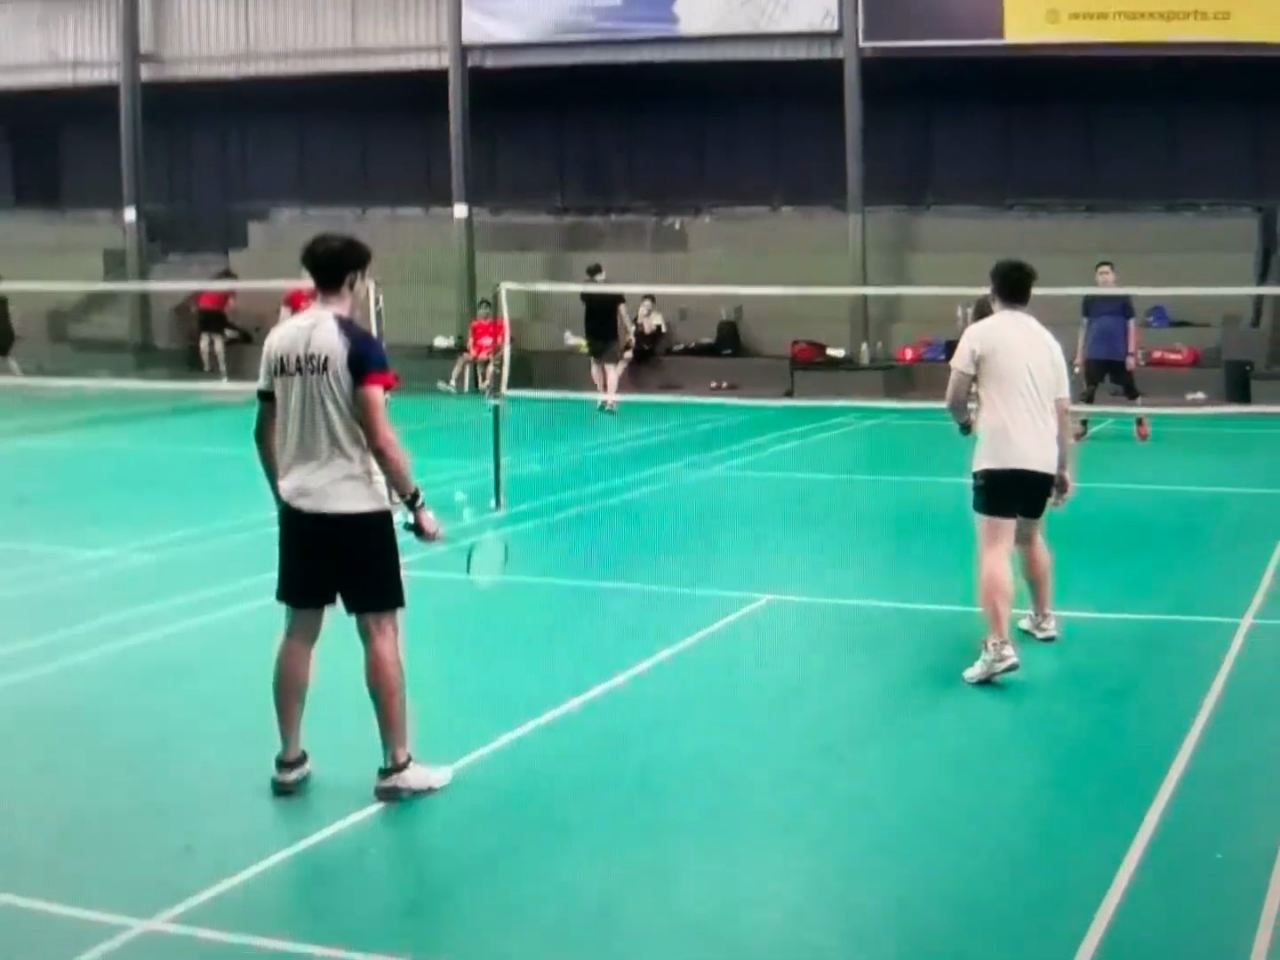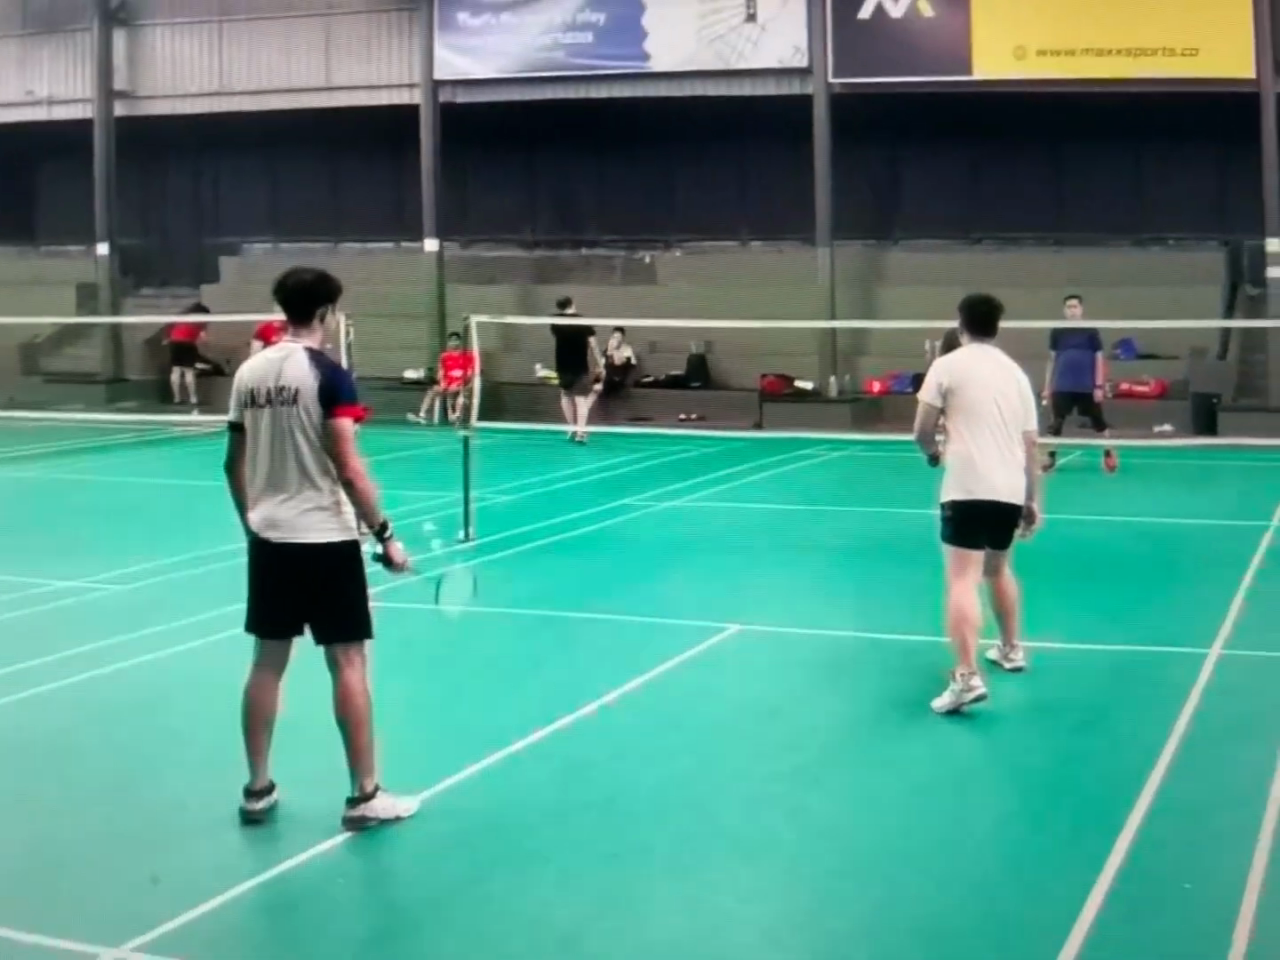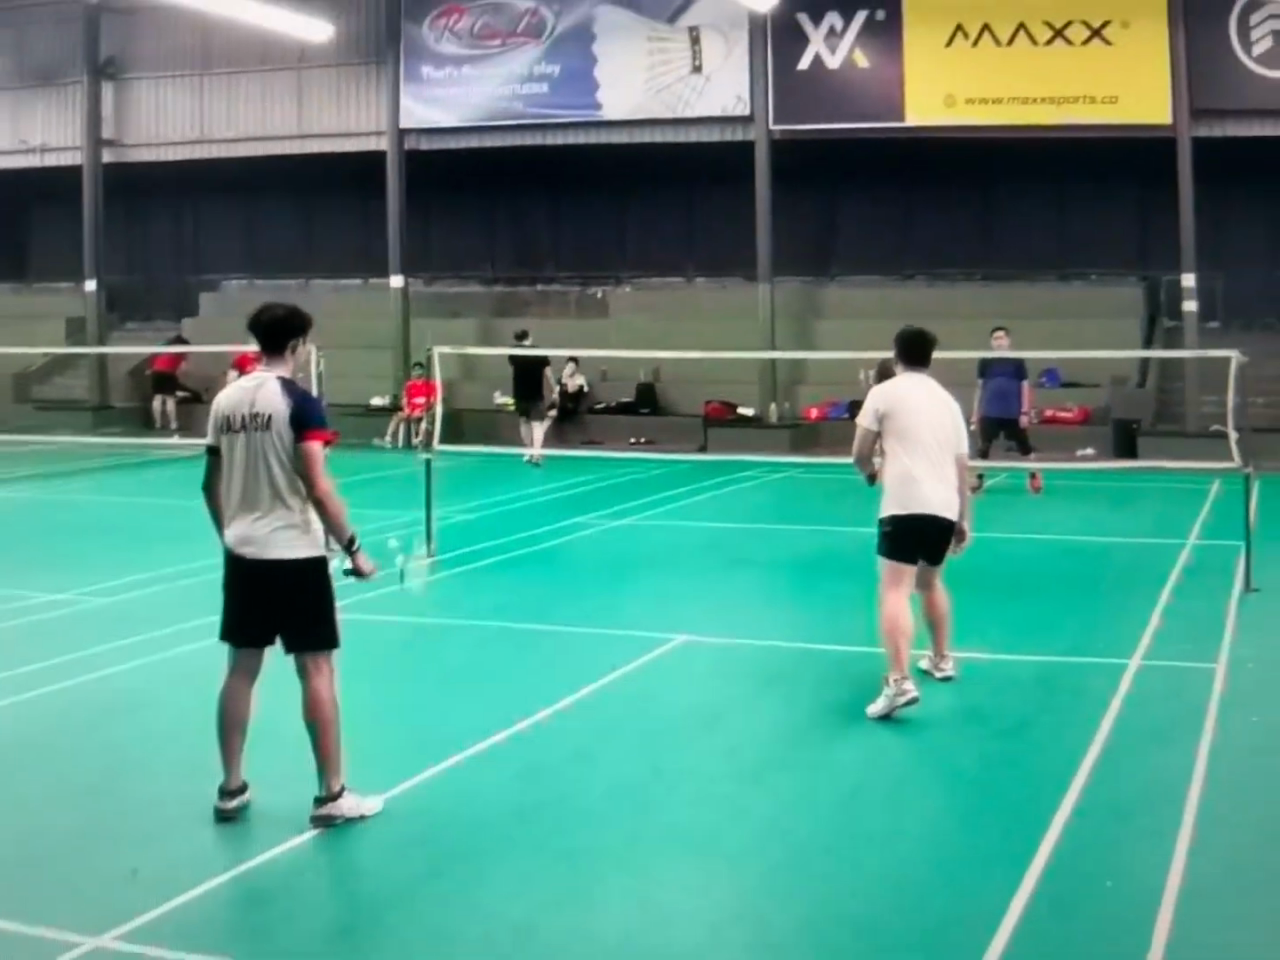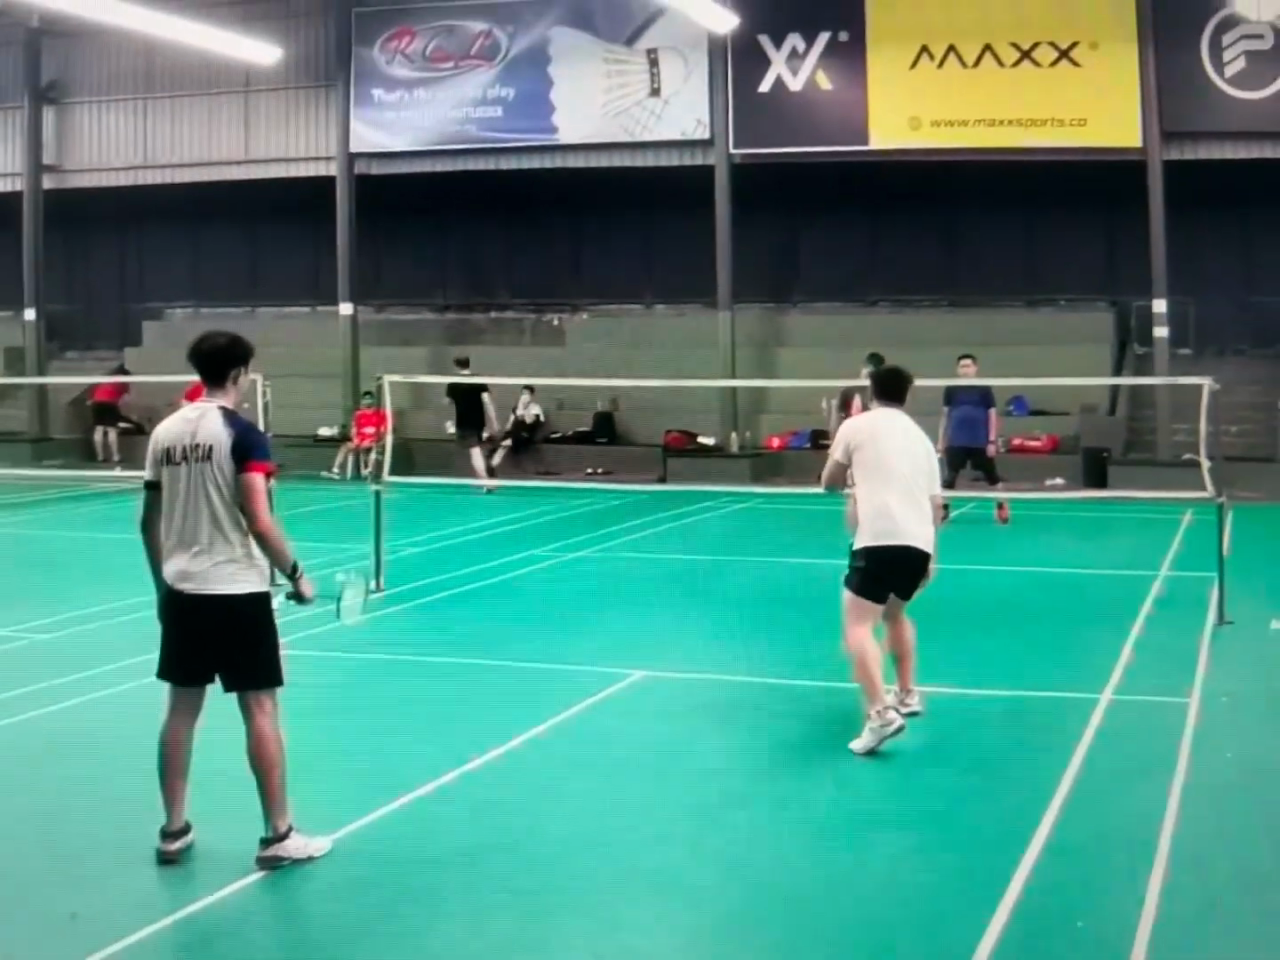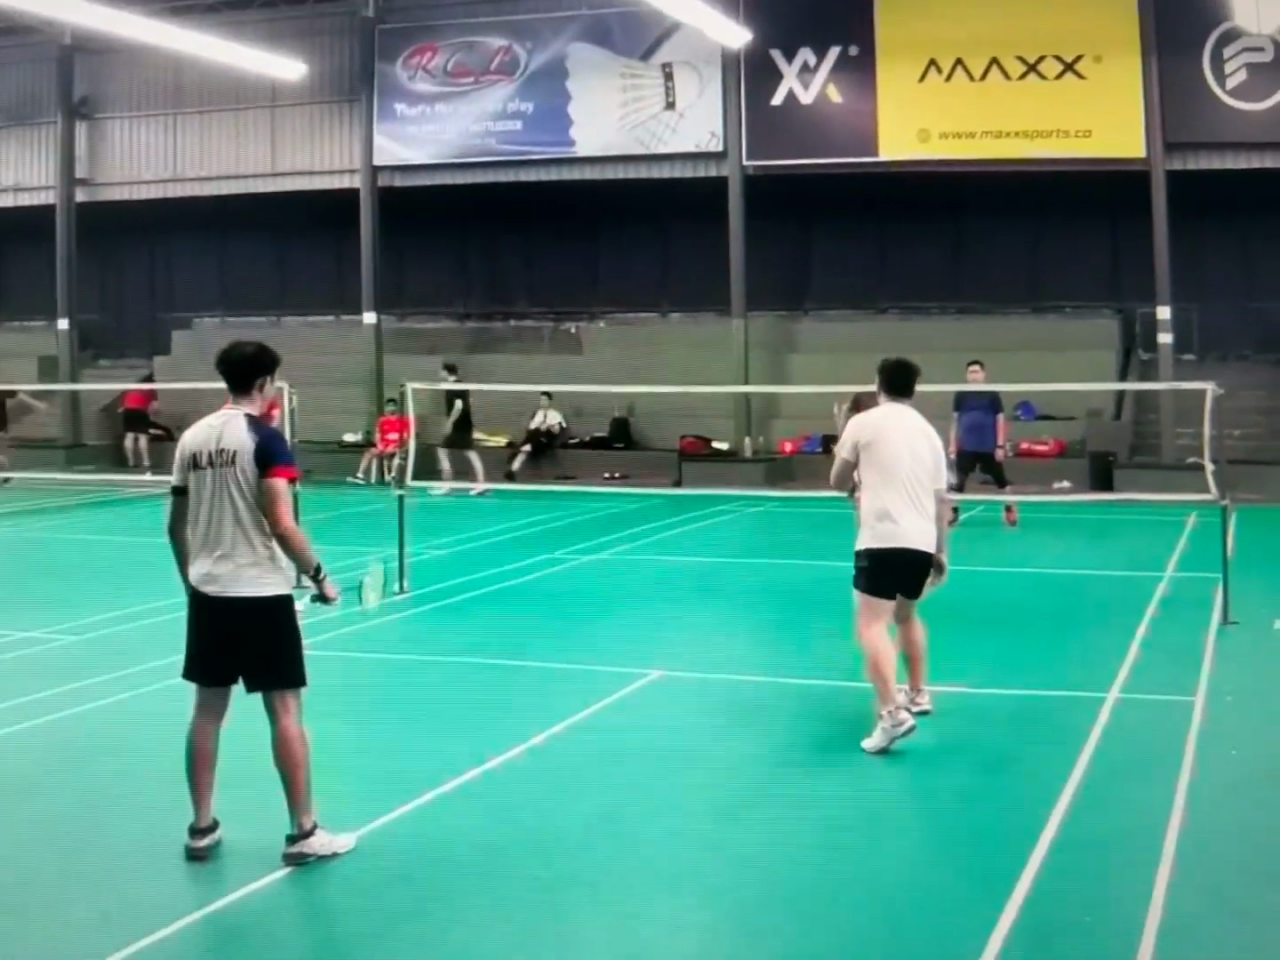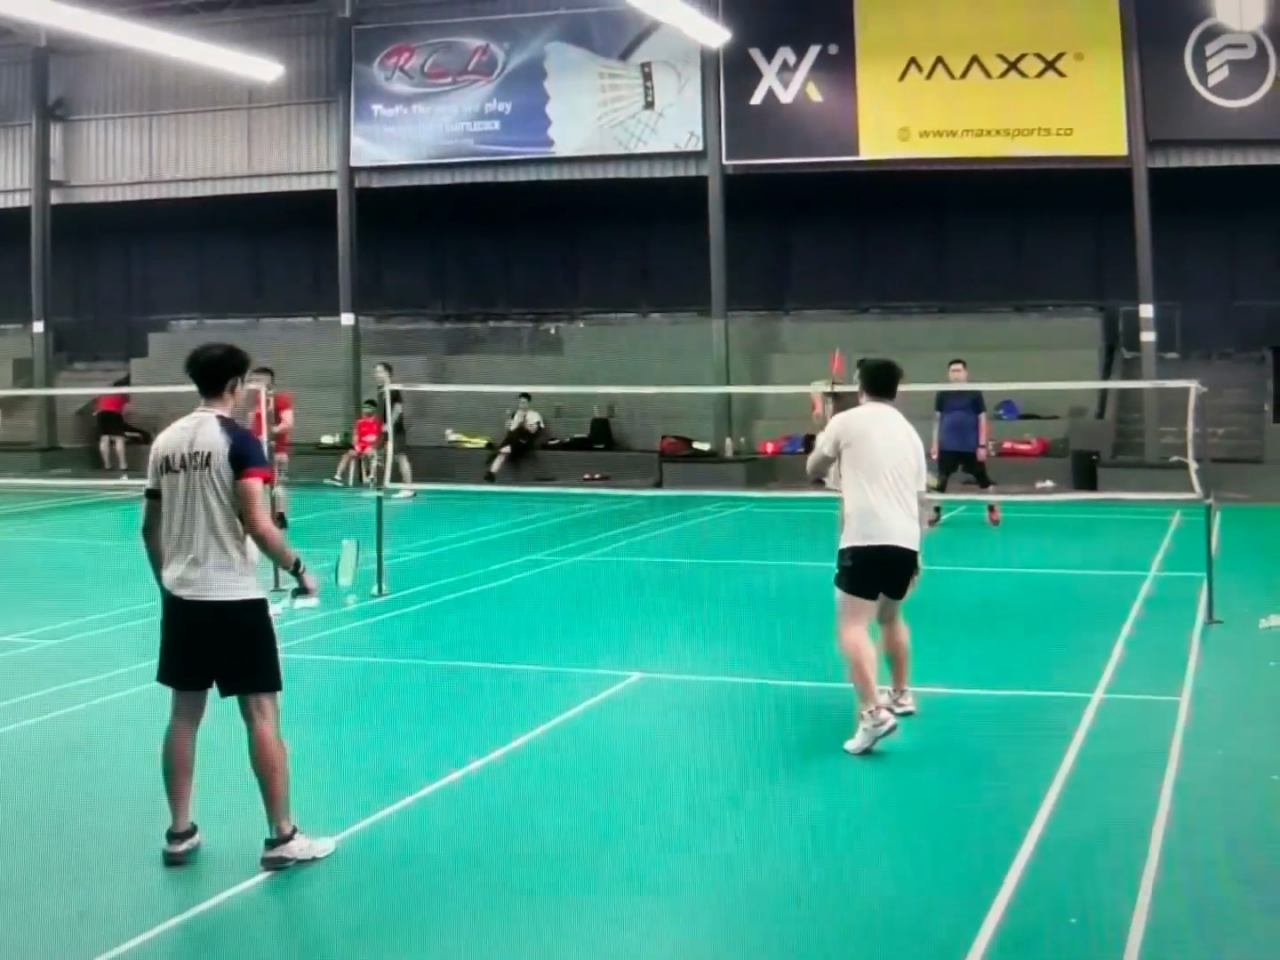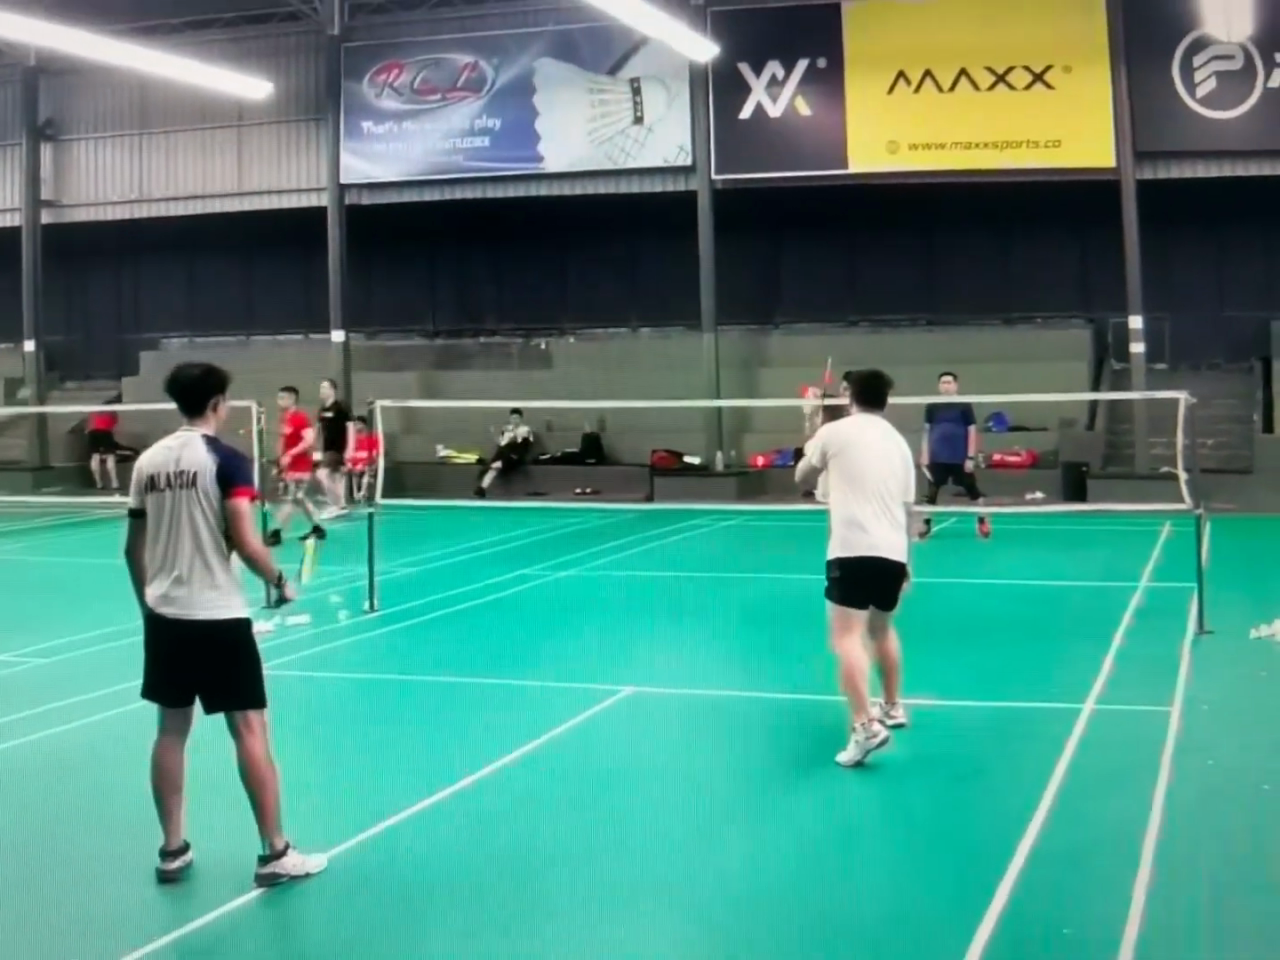
dt=0.5s
person 1, frame 1
left shoulder: (278, 340)
right shoulder: (357, 343)
left elbow: (264, 433)
right elbow: (379, 439)
right wrist: (416, 504)
left hip: (300, 507)
right hip: (356, 508)
left knee: (299, 631)
right knee: (380, 633)
left ankle: (289, 759)
right ankle: (397, 767)
person 1, frame 2
left shoulder: (249, 372)
right shoulder: (328, 374)
left elbow: (234, 464)
right elbow: (349, 471)
right wrist: (385, 535)
left hip: (270, 538)
right hip: (325, 539)
left knee: (267, 662)
right knee: (348, 665)
left ankle: (257, 789)
right ankle: (365, 796)
person 1, frame 3
left shoulder: (225, 399)
right shoulder: (299, 402)
left elbow: (211, 485)
right elbow: (319, 490)
right wrist: (353, 548)
left hip: (244, 554)
right hip: (295, 555)
left knee: (241, 669)
right knee: (316, 671)
left ankle: (231, 789)
right ankle: (332, 795)
person 1, frame 4
left shoulder: (164, 431)
right shoulder: (241, 432)
left elbow: (149, 523)
right elbow: (259, 523)
left wrist: (163, 585)
right wrist: (296, 576)
left hip: (183, 591)
right hip: (237, 591)
left knee: (181, 710)
right knee: (260, 711)
left ankle: (173, 831)
right ankle: (279, 837)
person 1, frame 5
left shoulder: (192, 438)
right shoulder: (265, 439)
left elbow: (177, 527)
right elbow: (282, 526)
right wrist: (320, 577)
left hip: (209, 593)
right hip: (261, 594)
left knee: (208, 710)
right knee: (285, 711)
left ankle: (201, 828)
right ankle: (304, 833)
person 1, frame 6
left shoulder: (165, 440)
right shoulder: (239, 440)
left elbow: (150, 530)
right elbow: (259, 527)
right wrist: (299, 570)
left hip: (182, 596)
right hip: (234, 598)
left knee: (184, 713)
right knee: (261, 714)
left ankle: (180, 833)
right ankle: (283, 838)
person 1, frame 7
left shoulder: (147, 461)
right shoulder: (225, 459)
left elbow: (133, 549)
right elbow: (247, 545)
right wrist: (280, 581)
left hip: (165, 615)
right hip: (219, 617)
left knee: (171, 730)
right knee: (250, 730)
left ankle: (173, 850)
right ankle: (276, 853)
person 2, frame 1
left shoulder: (980, 332)
right shoulder: (1047, 339)
left elbow: (953, 399)
right elbow: (1062, 411)
left wrist: (966, 422)
right wrist: (1064, 468)
left hip: (1000, 458)
right hip: (1042, 459)
left knee: (994, 549)
right knee: (1030, 537)
left ankle: (999, 647)
right ankle: (1043, 619)
person 2, frame 2
left shoulder: (948, 365)
right shoulder: (1015, 372)
left elbow: (921, 431)
right elbow: (1030, 443)
left wrist: (934, 453)
right wrist: (1032, 499)
left hip: (968, 490)
right hip: (1010, 491)
left knee: (962, 580)
right knee: (998, 568)
left ankle: (967, 678)
right ankle: (1011, 649)
person 2, frame 3
left shoulder: (885, 392)
right shoulder: (947, 400)
left elbow: (860, 453)
right elbow: (961, 466)
left wrist: (872, 472)
right wrist: (962, 518)
left hip: (905, 506)
right hip: (944, 508)
left knee: (894, 592)
right knee: (930, 581)
left ankle: (899, 683)
right ankle: (942, 659)
person 2, frame 4
left shoulder: (856, 425)
right shoulder: (920, 436)
left elbow: (830, 483)
right elbow: (935, 503)
right wrist: (928, 557)
left hip: (880, 540)
right hip: (919, 542)
left knee: (857, 625)
right knee: (895, 613)
left ankle: (880, 713)
right ankle: (907, 695)
person 2, frame 5
left shoulder: (862, 423)
right shoulder: (928, 431)
left elbow: (837, 483)
right elbow: (941, 498)
left wrist: (859, 483)
right wrist: (940, 550)
left hip: (881, 541)
right hip: (921, 543)
left knee: (871, 626)
right knee: (907, 615)
left ankle: (892, 714)
right ankle: (917, 694)
person 2, frame 6
left shoulder: (846, 421)
right shoulder: (909, 431)
left elbow: (813, 470)
left wrist: (824, 441)
right wrist: (916, 554)
left hip: (866, 539)
right hip: (906, 541)
left knee: (852, 626)
right knee: (890, 616)
left ankle: (873, 714)
right ankle: (901, 695)
person 2, frame 7
left shoulder: (834, 431)
right shoulder: (899, 441)
left elbow: (802, 479)
left wrist: (816, 452)
right wrist: (905, 563)
left hip: (853, 551)
right hip: (893, 553)
left knee: (846, 639)
right knee: (882, 629)
left ankle: (866, 726)
right ankle: (892, 707)
